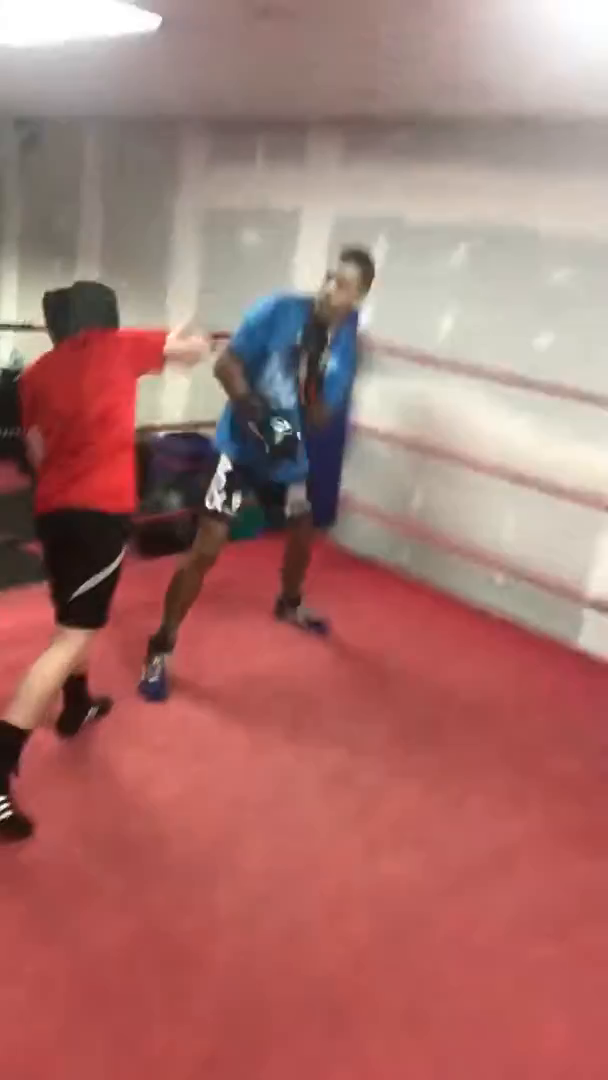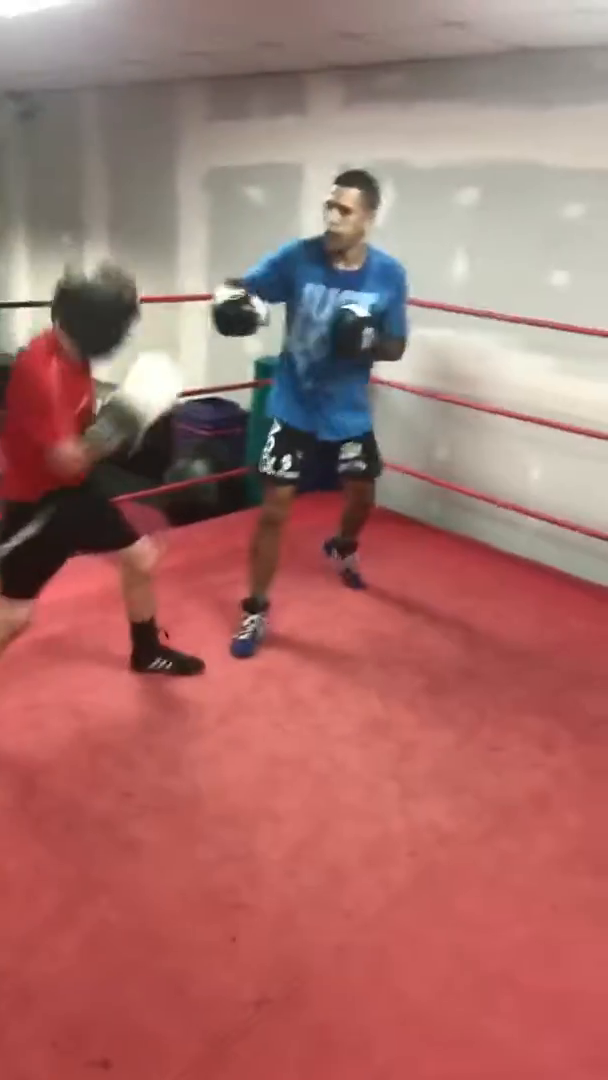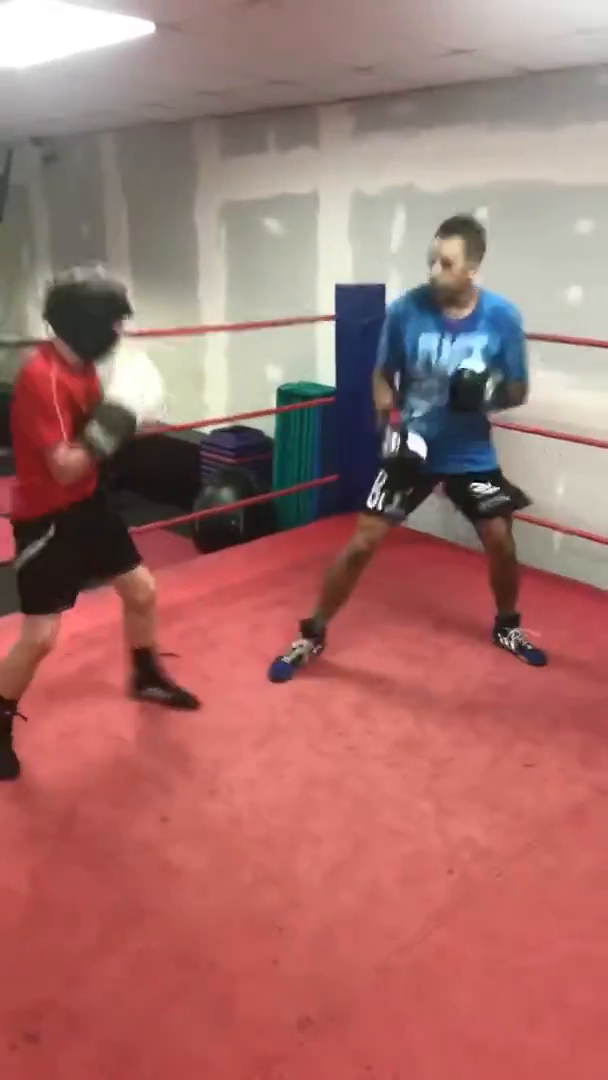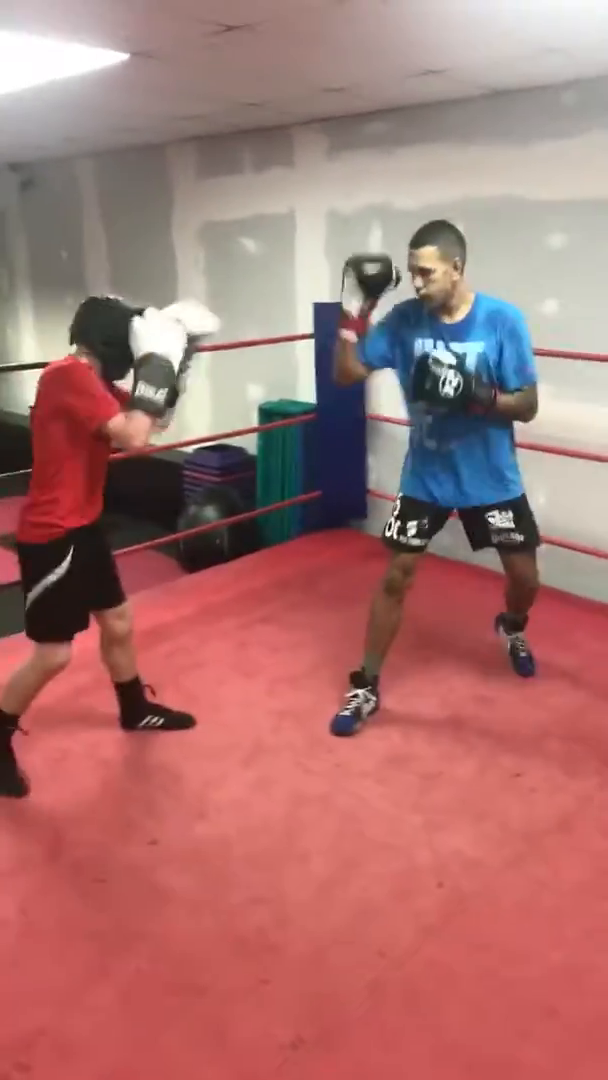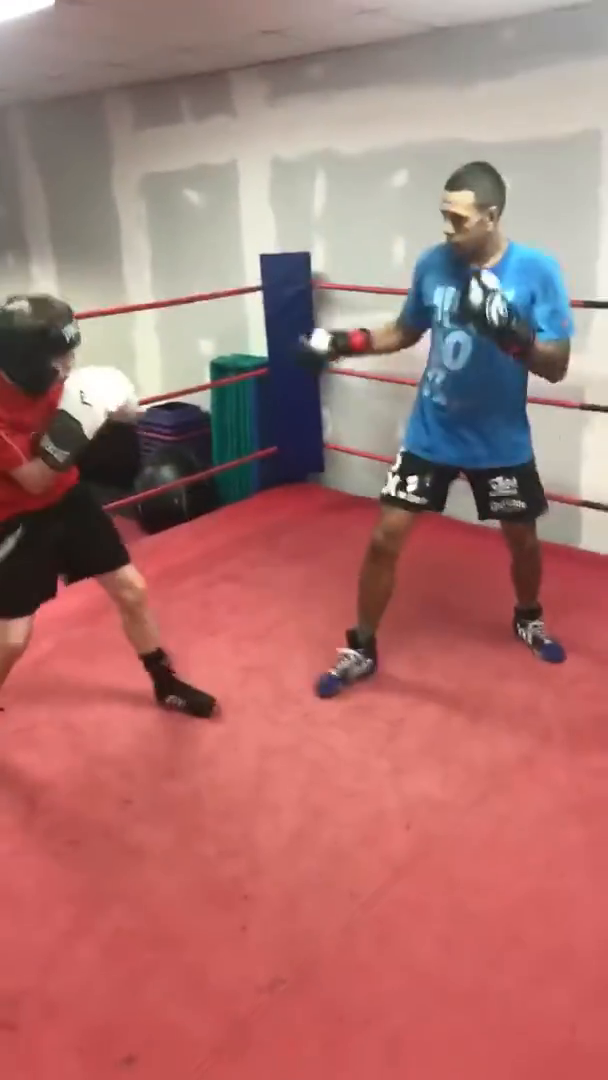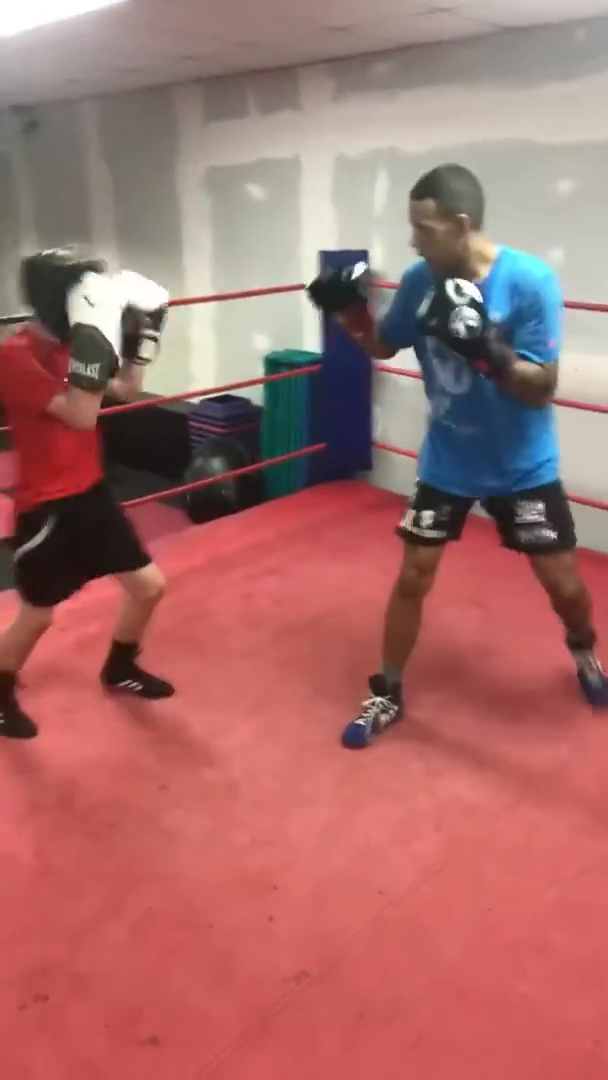
dt=0.5s
person 1, frame 1
left shoulder: (345, 348)
right shoulder: (280, 311)
left elbow: (319, 419)
right elbow: (227, 364)
left wrist: (313, 366)
right wrist: (255, 413)
left hip: (287, 457)
right hip: (241, 446)
left knee: (302, 537)
right knee: (206, 550)
left ankle: (290, 604)
right ankle: (161, 648)
person 1, frame 2
left shoulder: (389, 275)
right shoulder: (297, 258)
left elbow: (395, 348)
right elbow: (245, 291)
left wrist: (371, 341)
right wrist: (231, 301)
left hip: (350, 412)
right hip: (294, 408)
left knee: (362, 499)
right knee: (275, 511)
left ankle: (341, 547)
right ankle: (255, 611)
person 1, frame 3
left shoulder: (502, 317)
right shoulder: (406, 310)
left elbow: (518, 391)
right elbow: (383, 376)
left wrist: (493, 393)
right wrist: (392, 424)
left hip: (470, 453)
right hip: (411, 448)
left knee: (501, 544)
right knee: (361, 546)
left ankle: (507, 627)
right ankle: (310, 636)
person 1, frame 4
left shoulder: (503, 320)
right shoulder: (404, 319)
left elbow: (527, 406)
right elbow: (346, 372)
left wrist: (470, 395)
right wrist: (357, 309)
left hip: (492, 479)
right hip: (426, 478)
left knee: (524, 576)
right knee: (395, 579)
left ankle: (511, 626)
right ankle: (365, 688)
person 1, frame 5
left shoulder: (537, 271)
right shoulder: (434, 263)
left elbow: (556, 366)
right elbow: (407, 331)
left wrist: (511, 331)
right wrist: (348, 342)
left hip: (502, 441)
right hip: (432, 434)
left knee: (523, 541)
right knee: (386, 539)
left ankle: (528, 618)
right ankle: (361, 650)
person 1, frame 6
left shoulder: (530, 281)
right shoulder: (420, 279)
left elbow: (543, 388)
right elbow: (382, 347)
left wrist: (488, 349)
right wrist: (350, 310)
left hip: (523, 465)
right hip: (446, 461)
right knee: (412, 578)
right ankle: (385, 696)
person 2, frame 1
right shoulder: (117, 346)
right elbow: (191, 348)
right wrist: (202, 340)
left hip: (53, 510)
right hip: (102, 510)
left knee: (77, 616)
right knee: (72, 638)
left ankle: (75, 706)
person 2, frame 2
left shoulder: (71, 354)
right shoulder: (40, 372)
right elbow: (67, 459)
left wrist: (121, 415)
right wrist: (121, 420)
left hip: (73, 486)
left knee: (143, 560)
left ankle: (147, 651)
person 2, frame 3
left shoulder: (79, 363)
right elbow: (64, 468)
left wrist: (120, 409)
right wrist: (114, 420)
left hip: (87, 501)
right hip: (45, 519)
left knee: (141, 589)
left ankle: (147, 677)
person 2, frame 4
left shoulder: (88, 378)
right shoulder: (69, 376)
left elbow: (146, 421)
right elbow: (135, 435)
left wrist: (176, 354)
right wrist: (156, 364)
left hip: (81, 528)
right hip: (51, 537)
left knee: (118, 624)
right knee: (51, 654)
left ankle: (134, 709)
person 2, frame 5
left shoulder: (48, 375)
right elbow: (34, 480)
left wrist: (112, 400)
right wrist: (74, 423)
left hip: (71, 499)
left knee: (131, 590)
left ankle: (165, 683)
person 2, frame 6
left shoulder: (73, 341)
left elbow: (127, 391)
right elbow: (79, 417)
left wrist: (143, 327)
right wrist: (93, 336)
left hip: (92, 492)
right hip: (47, 506)
left knee: (150, 586)
left ankle: (119, 668)
